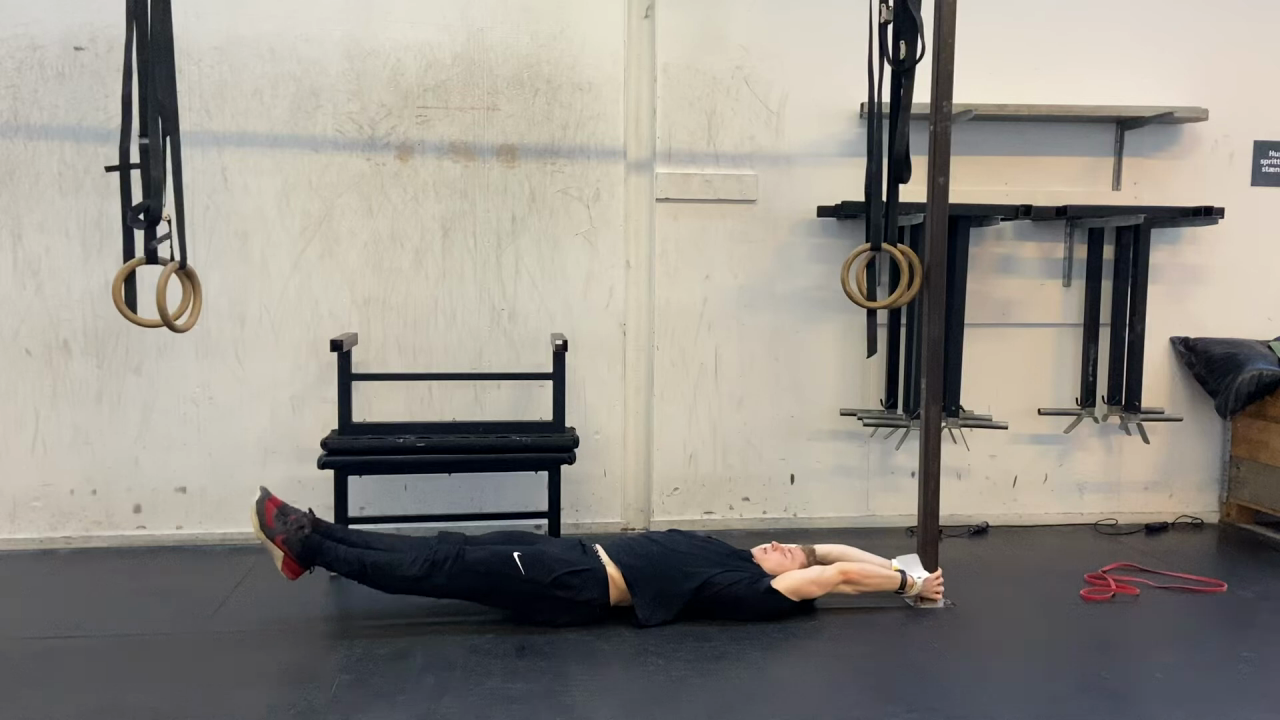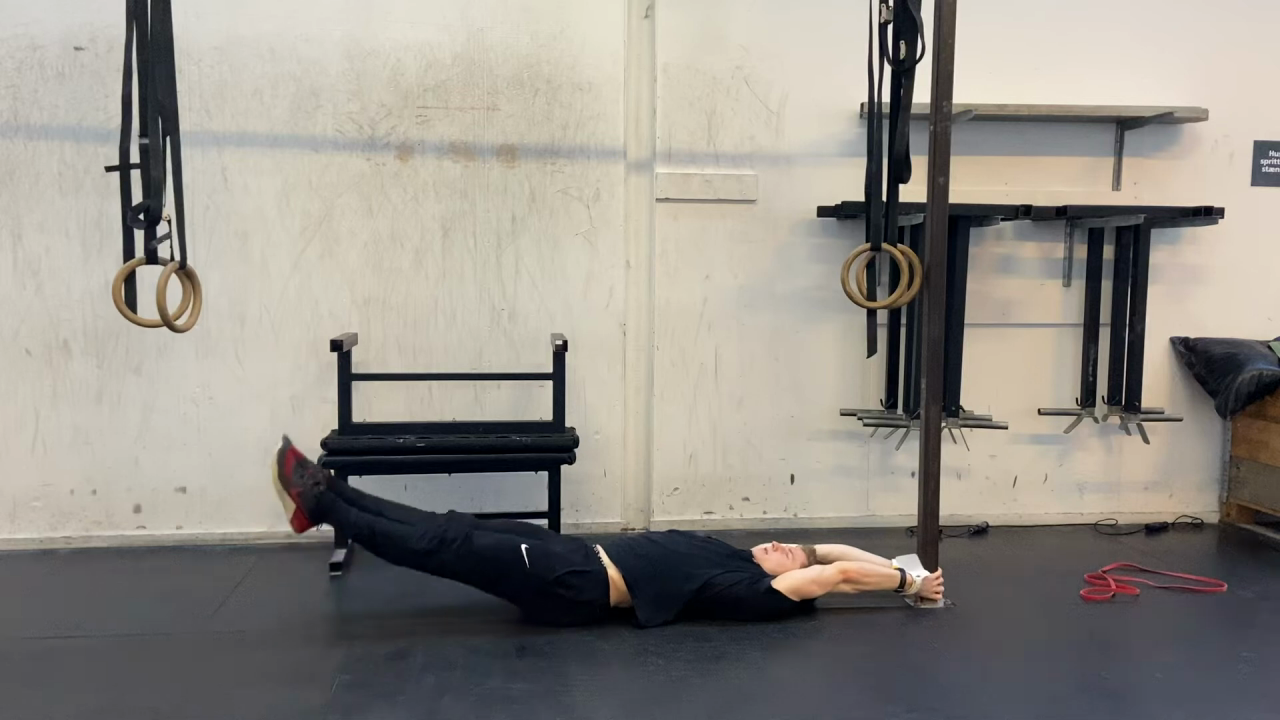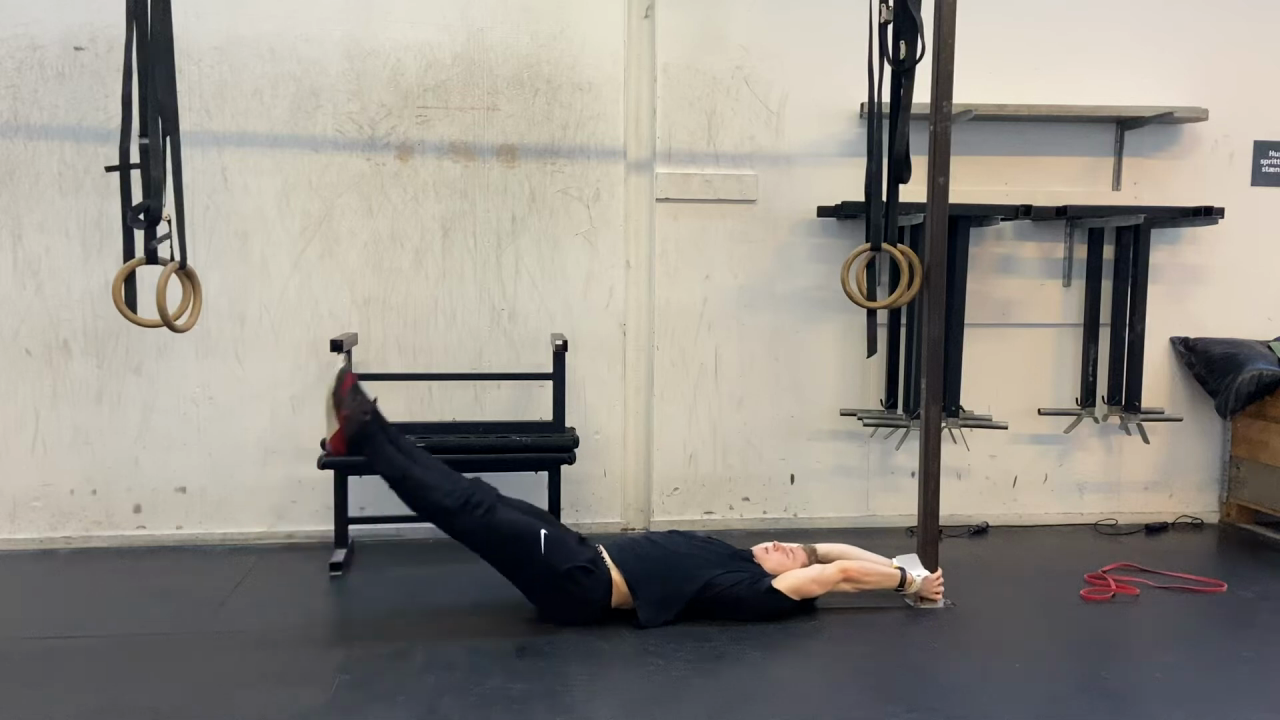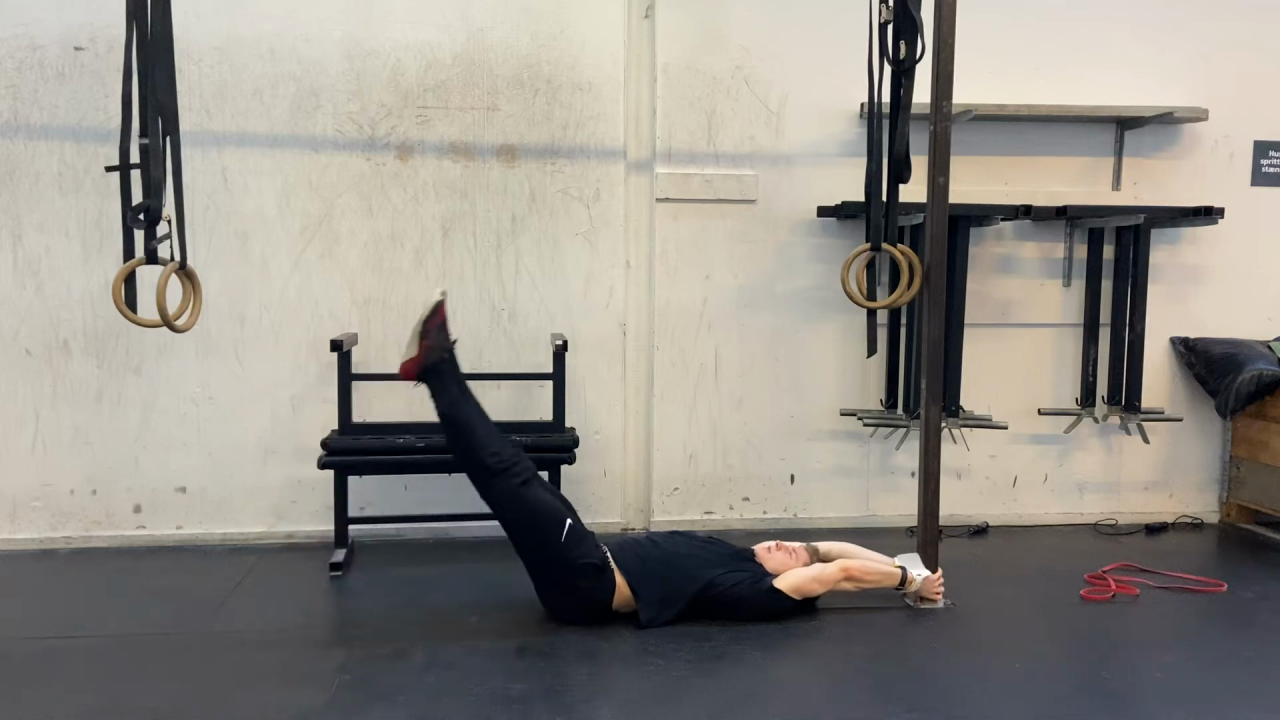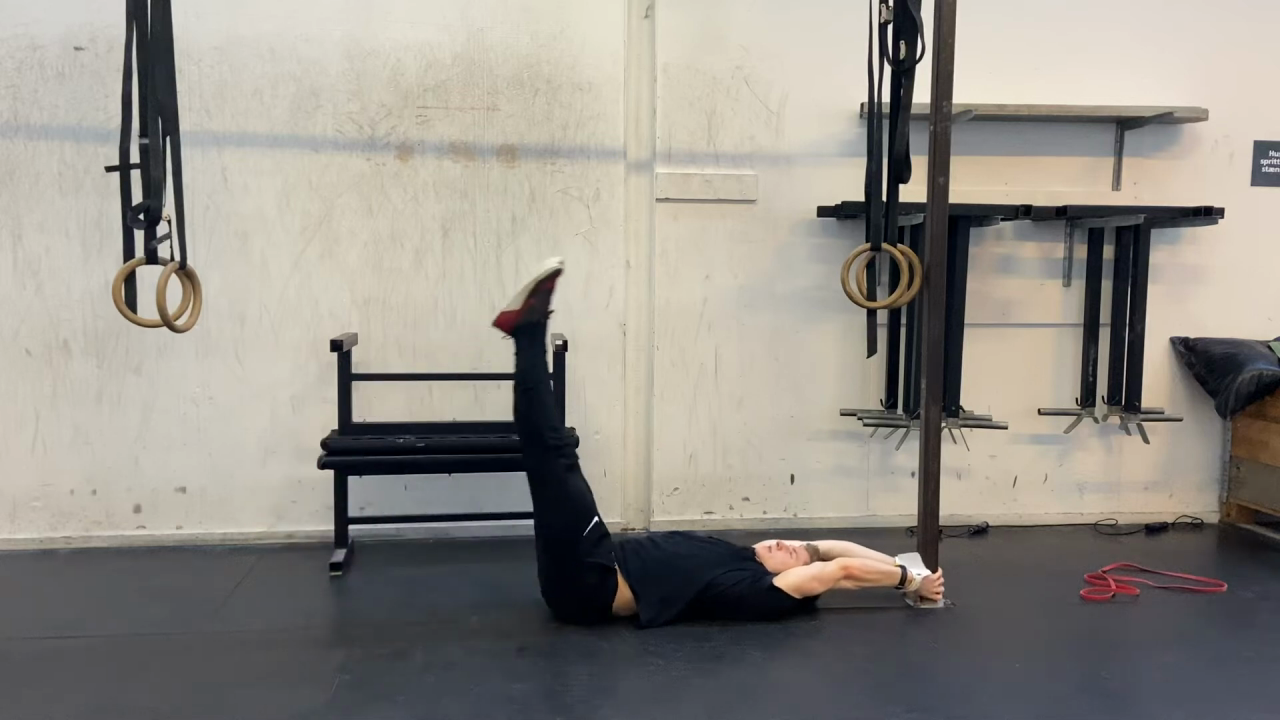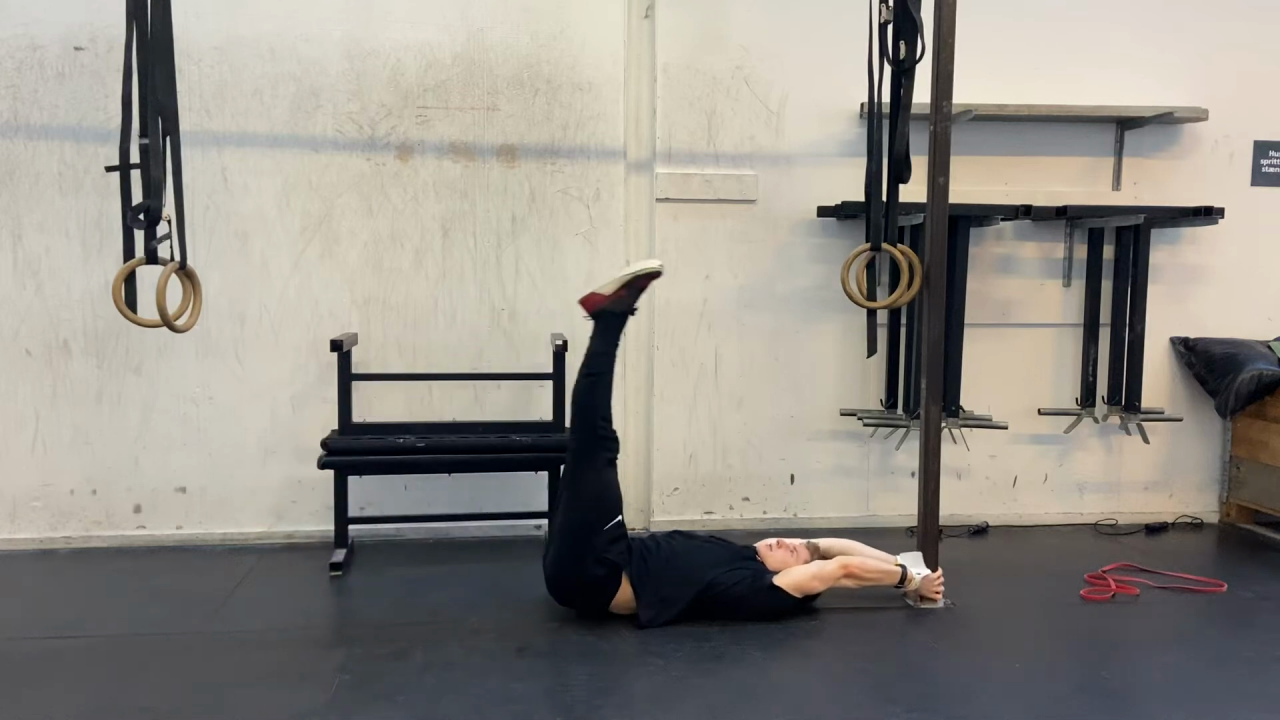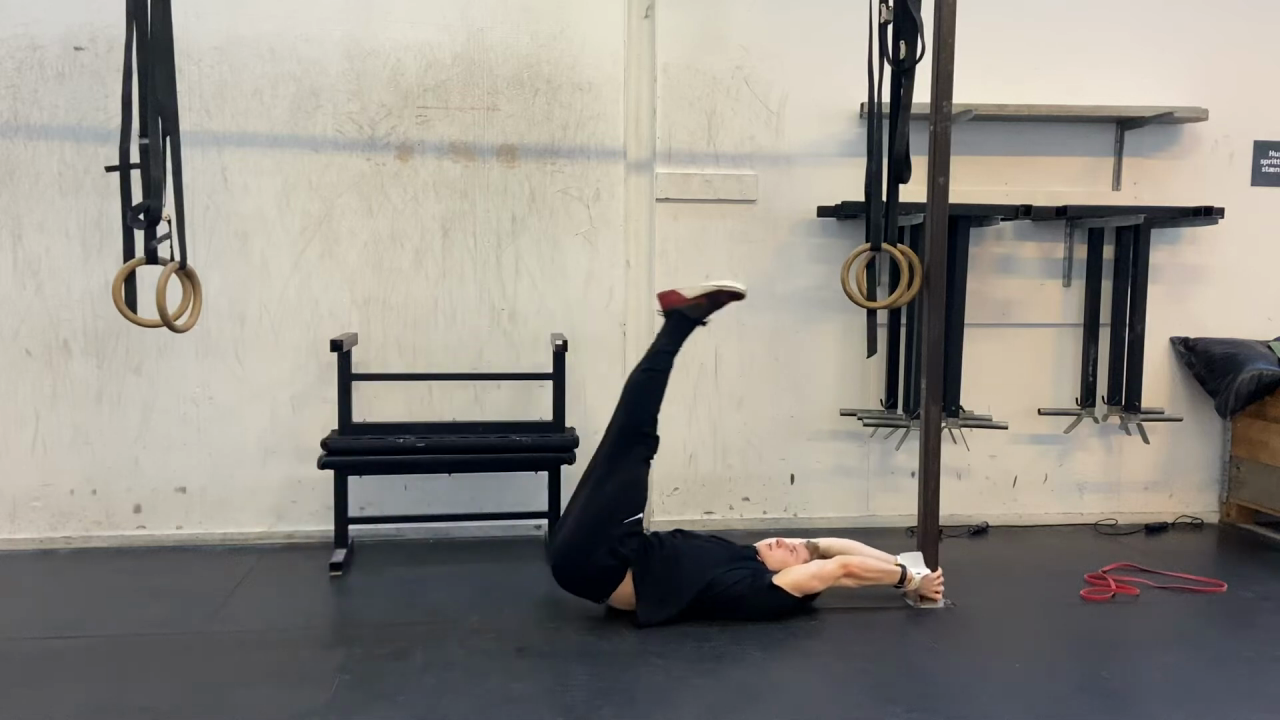
dt=0.2s
person 1, frame 1
left shoulder: (759, 593)
right shoulder: (744, 562)
left elbow: (837, 572)
right elbow: (834, 548)
left wrist: (907, 581)
right wrist: (900, 566)
left hip: (578, 589)
right hip: (586, 557)
left knee: (454, 566)
right knee: (459, 550)
left ankle: (310, 545)
right ankle: (313, 539)
person 1, frame 2
left shoulder: (760, 594)
right shoulder: (742, 562)
left elbow: (838, 571)
right elbow: (834, 550)
left wrist: (908, 580)
right wrist: (902, 566)
left hip: (577, 588)
right hip: (588, 555)
left knee: (460, 547)
right knee: (466, 534)
left ankle: (324, 504)
right ankle: (327, 498)
person 1, frame 3
left shoulder: (762, 593)
right shoulder: (743, 562)
left elbow: (838, 569)
right elbow: (836, 549)
left wrist: (907, 581)
right wrist: (901, 565)
left hip: (581, 586)
right hip: (592, 557)
left knee: (478, 512)
right knee: (482, 505)
left ankle: (365, 436)
right ankle: (368, 432)
person 1, frame 4
left shoulder: (764, 594)
right shoulder: (746, 560)
left elbow: (841, 571)
right elbow: (839, 550)
left wrist: (909, 578)
right wrist: (903, 566)
left hip: (587, 586)
right hip: (605, 562)
left knee: (516, 479)
right knee: (517, 478)
left ankle: (438, 369)
person 1, frame 5
left shoulder: (767, 593)
right shoulder: (744, 560)
left elbow: (842, 568)
left wrist: (909, 579)
right wrist: (904, 571)
left hip: (588, 586)
right hip: (596, 576)
left knee: (553, 457)
left ankle: (529, 330)
person 1, frame 6
left shoulder: (765, 592)
right shoulder: (745, 559)
left elbow: (843, 568)
left wrist: (912, 578)
left hip: (588, 577)
left knee: (595, 451)
left ankle: (611, 315)
person 1, frame 7
left shoulder: (763, 592)
right shoulder: (747, 560)
left elbow: (843, 567)
right elbow: (834, 546)
left wrist: (910, 578)
left knee: (632, 445)
